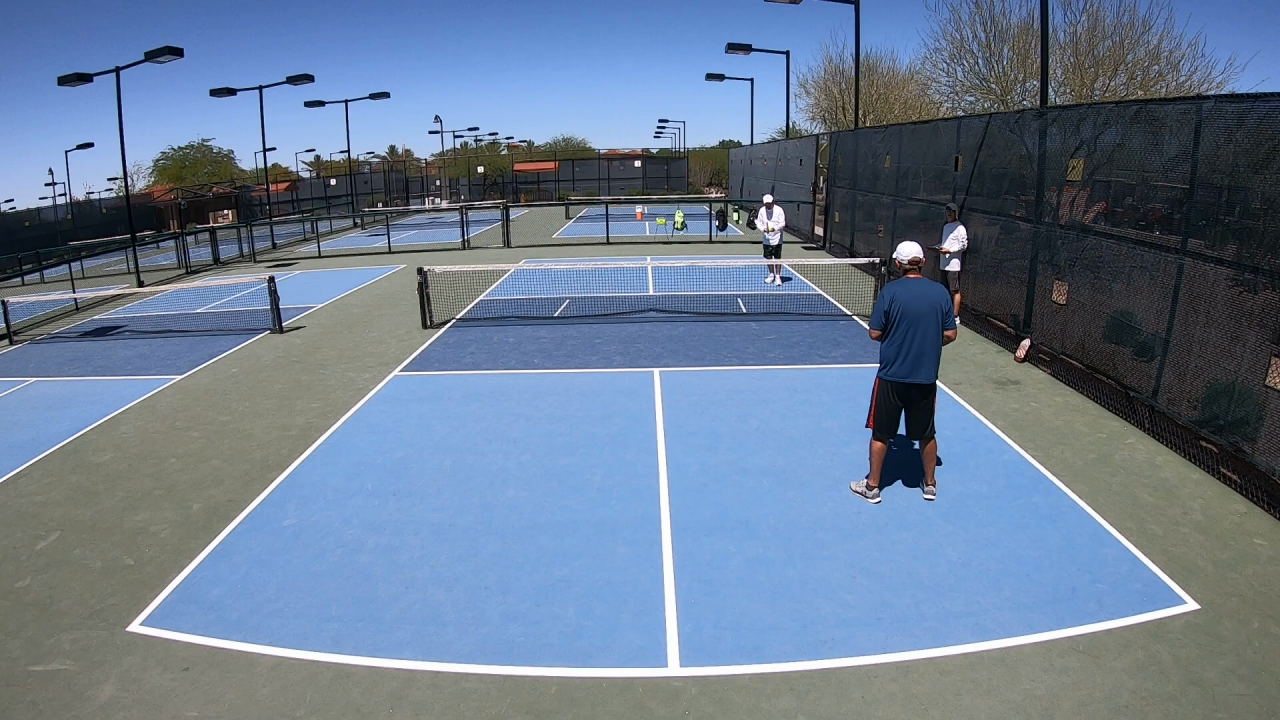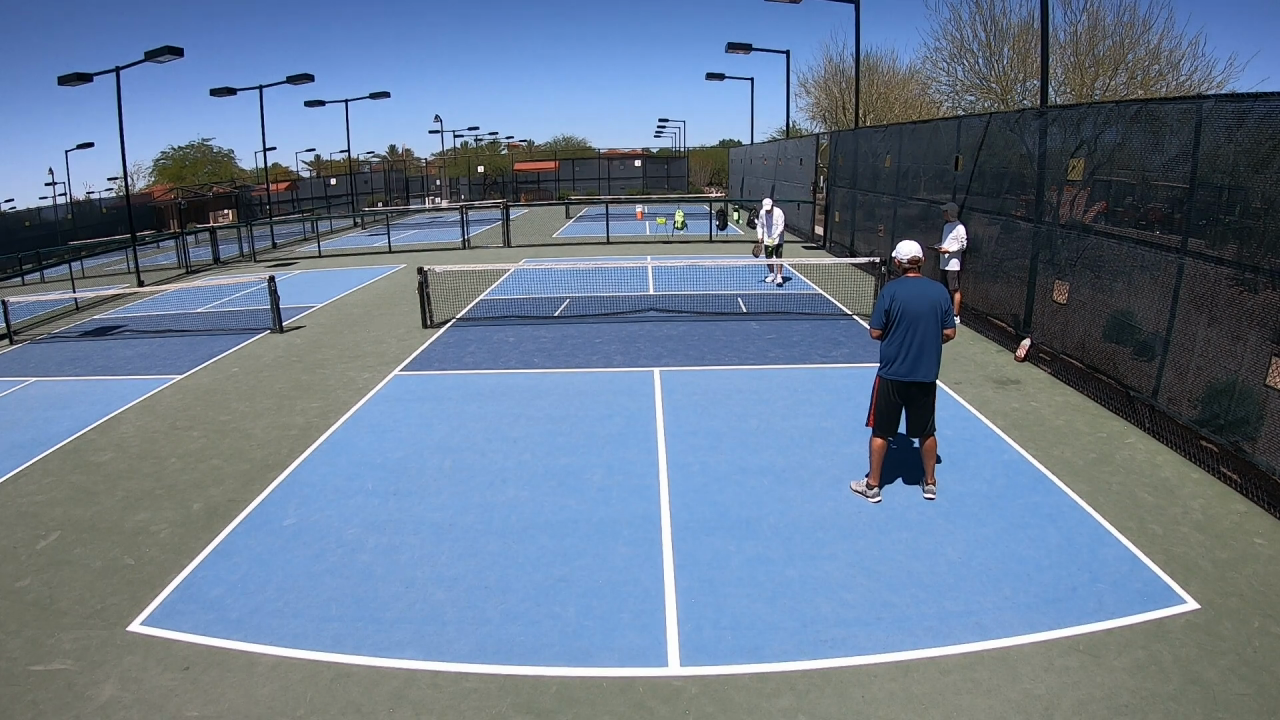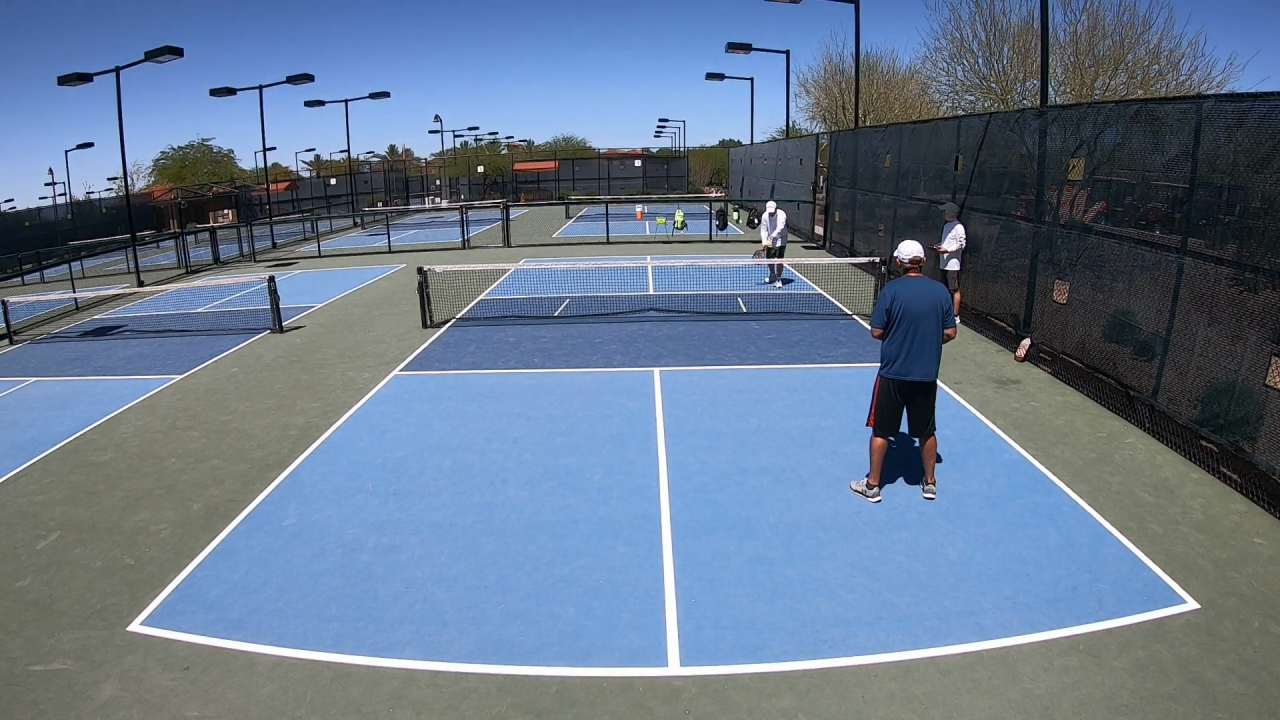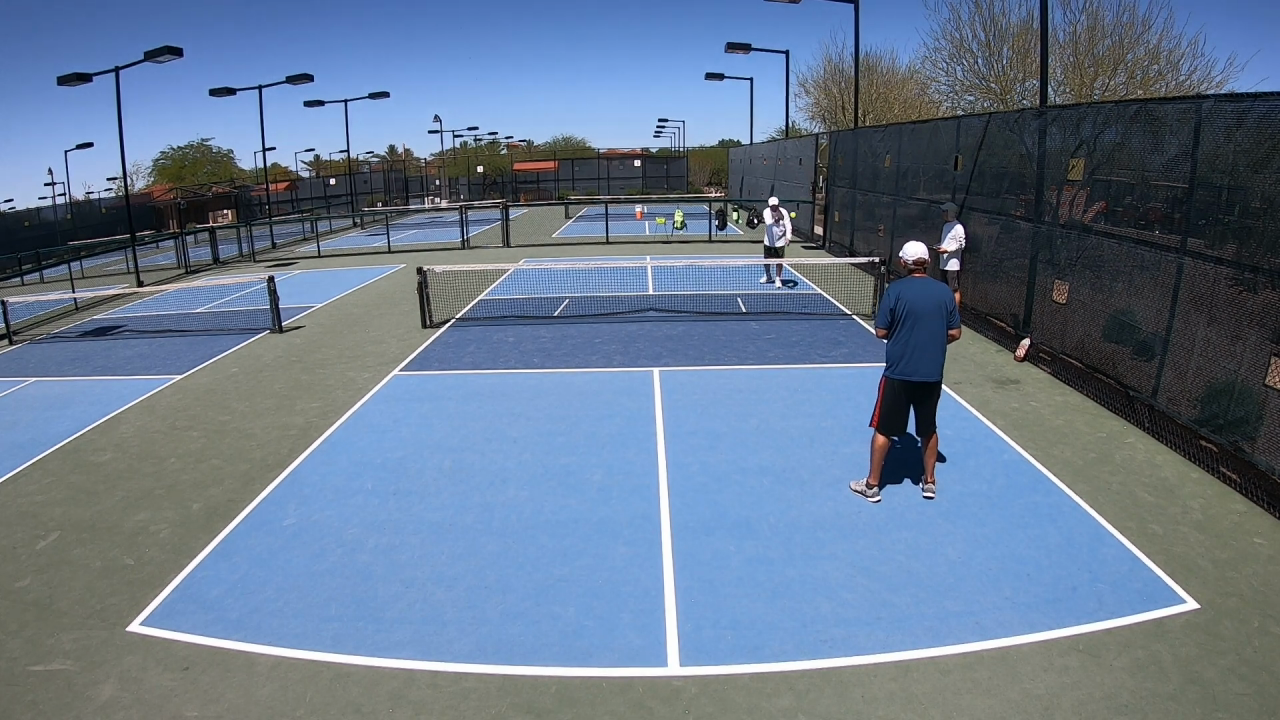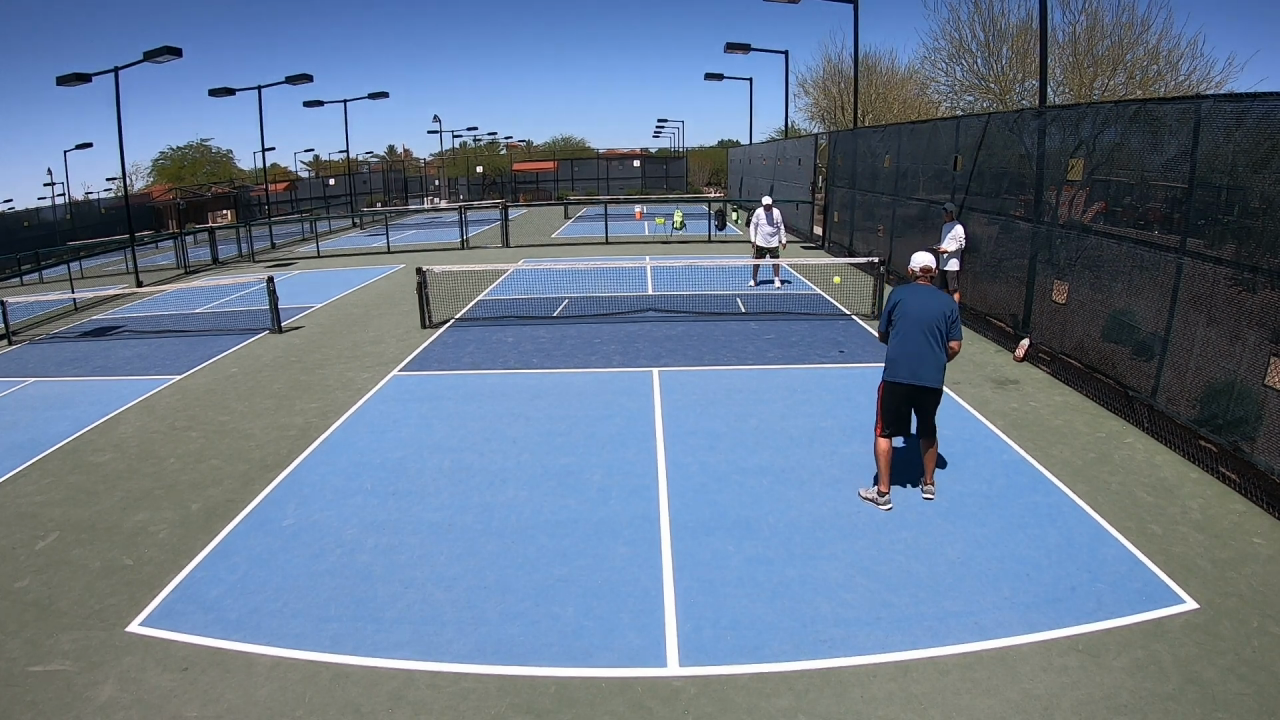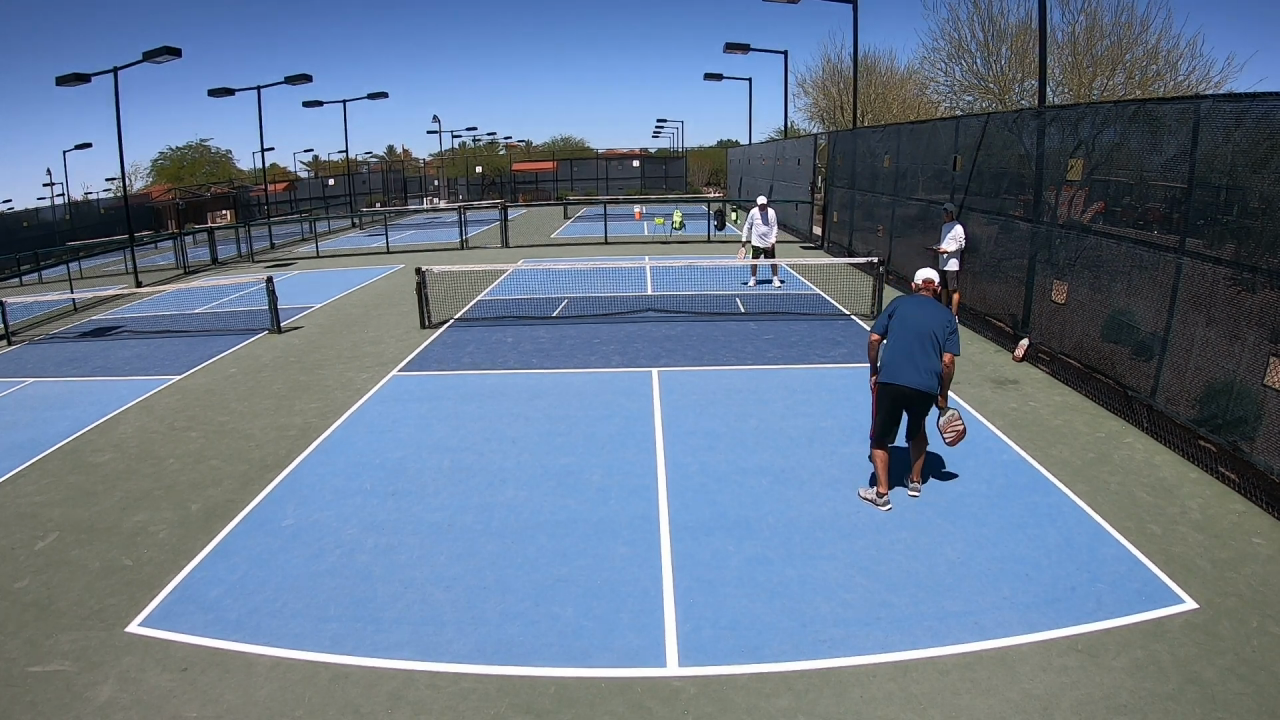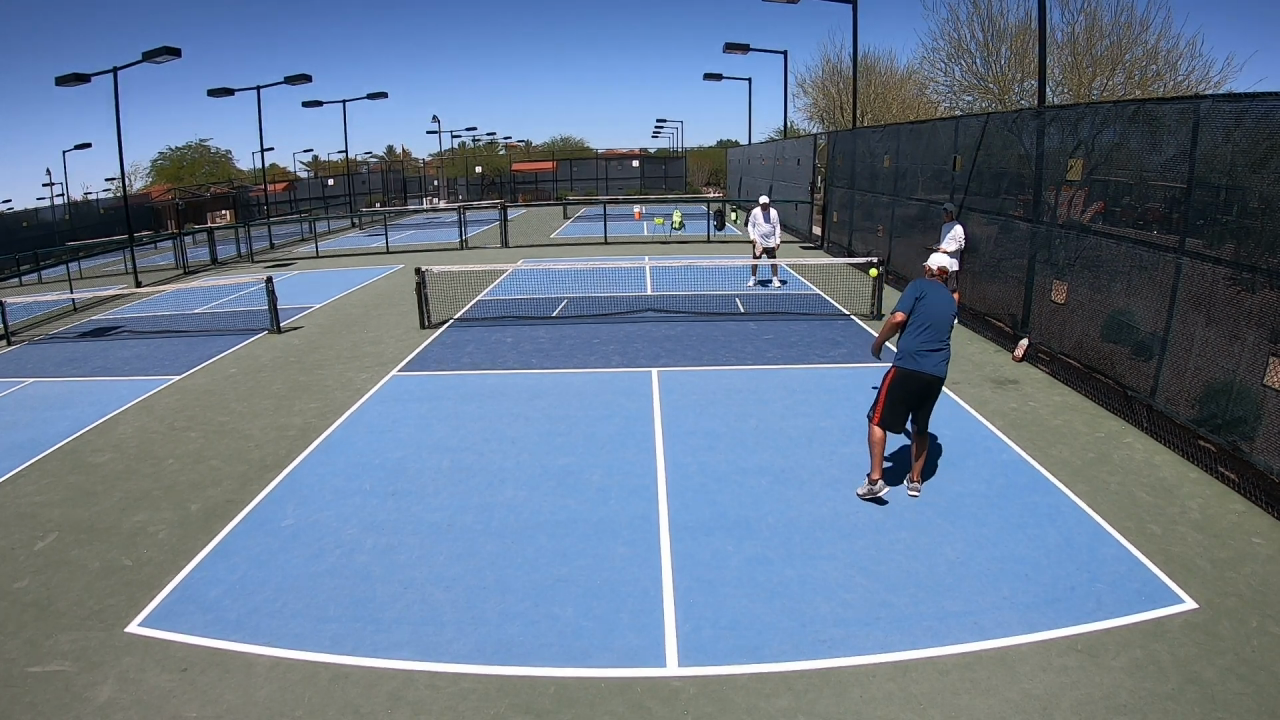
dt=0.4s
person 1, frame 1
left shoulder: (891, 291)
right shoulder: (941, 293)
left elbow: (875, 333)
right elbow: (950, 335)
left hip: (891, 376)
right hip: (926, 377)
left knee: (881, 433)
right knee: (926, 434)
left ankle: (872, 486)
right ankle: (929, 484)
person 1, frame 2
left shoulder: (891, 290)
right shoulder: (940, 292)
left elbow: (875, 333)
right elbow: (949, 333)
left hip: (892, 374)
right hip: (926, 375)
left knee: (881, 431)
right knee: (926, 432)
left ankle: (872, 485)
right ankle: (930, 483)
person 1, frame 3
left shoulder: (892, 289)
right shoulder: (941, 291)
left elbow: (876, 331)
right elbow: (950, 333)
left hip: (893, 373)
right hip: (927, 375)
left knee: (881, 430)
right knee: (926, 431)
left ankle: (872, 484)
right ankle: (930, 482)
person 1, frame 4
left shoulder: (896, 290)
right shoulder: (945, 292)
left elbow: (881, 332)
right elbow: (954, 334)
left hip: (898, 373)
right hip: (933, 374)
left knee: (882, 429)
right knee: (928, 429)
left ankle: (872, 484)
right ankle: (929, 481)
person 1, frame 5
left shoulder: (898, 294)
right shoulder: (948, 302)
left elbow: (882, 335)
right elbow: (954, 348)
left hip: (896, 377)
right hip: (932, 381)
left knee: (884, 433)
right knee: (928, 432)
left ankle: (883, 492)
right ankle: (928, 484)
person 1, frame 6
left shoulder: (899, 303)
right shoulder: (947, 316)
left elbow: (874, 339)
right elbow: (947, 363)
left wrist: (874, 371)
right wrist: (943, 396)
left hip: (891, 380)
right hip: (927, 386)
left knee: (879, 438)
right knee: (917, 430)
left ankle: (881, 493)
right ankle: (915, 481)
person 1, frame 7
left shoulder: (919, 285)
right shoulder: (950, 300)
left elbow: (898, 319)
left wrist: (878, 342)
left hip: (909, 366)
right hip: (937, 372)
left knee: (877, 420)
right knee: (920, 427)
left ankle: (875, 480)
right ankle: (915, 481)
